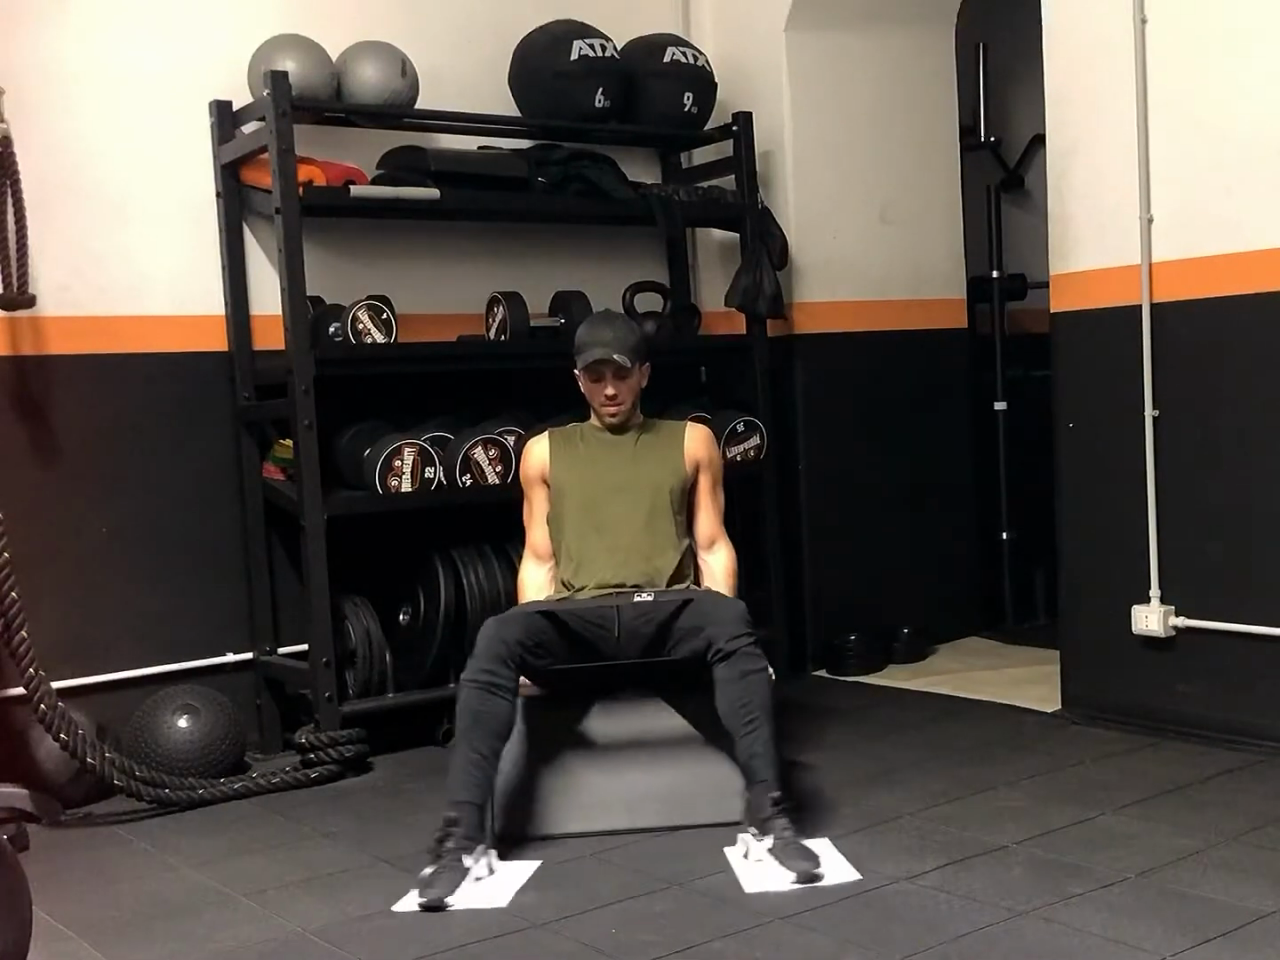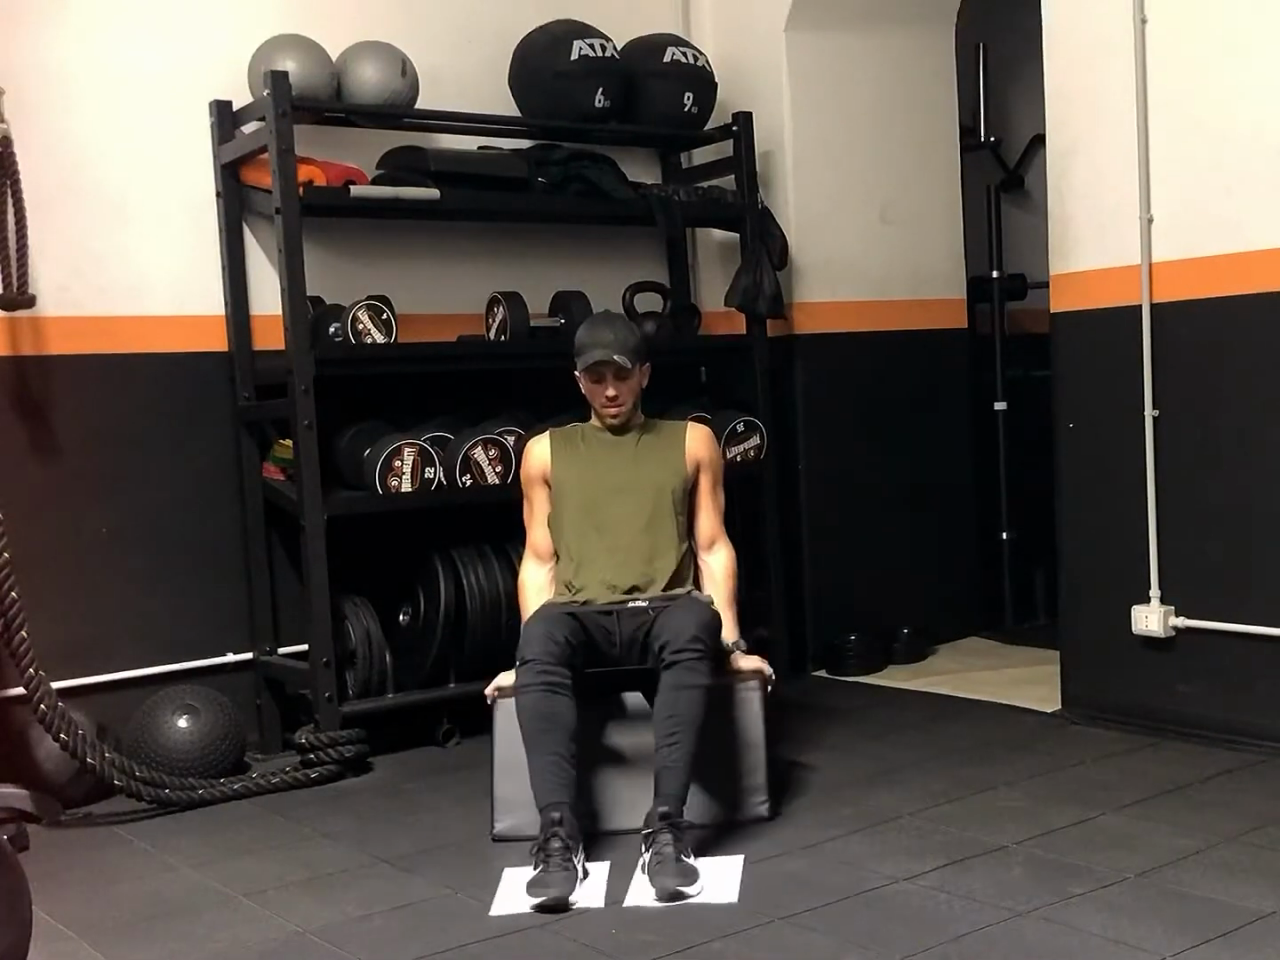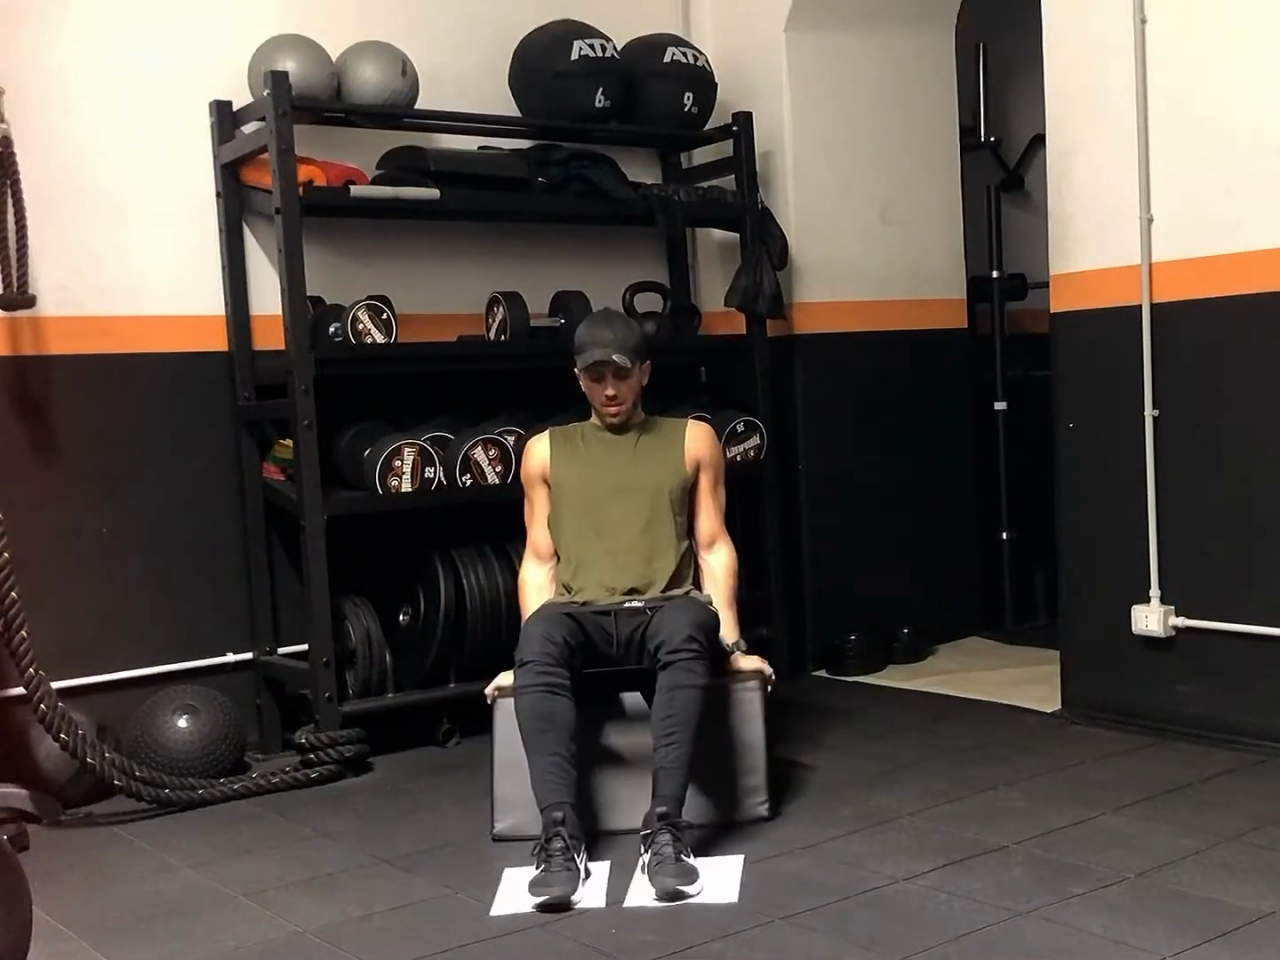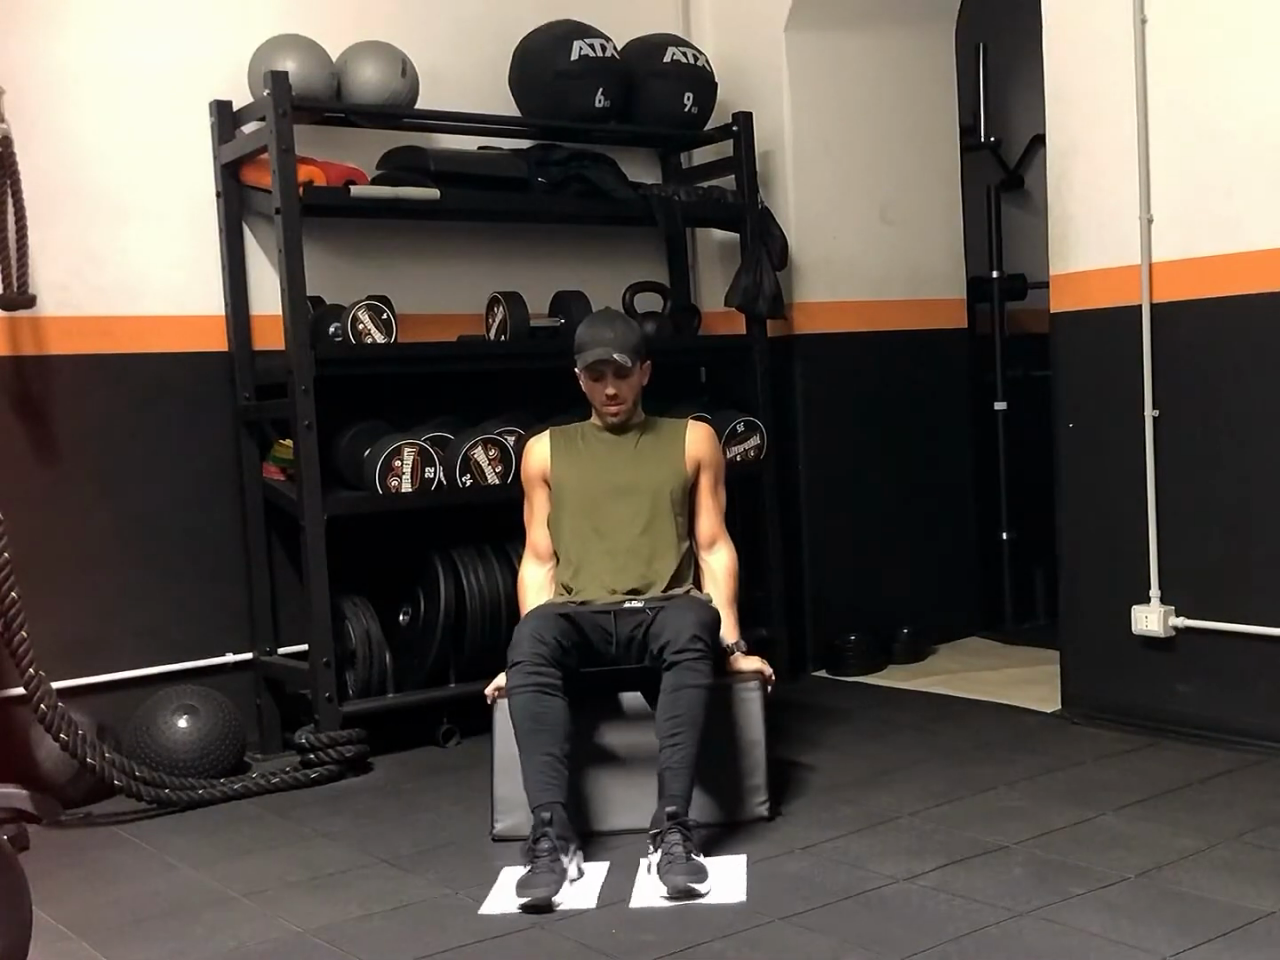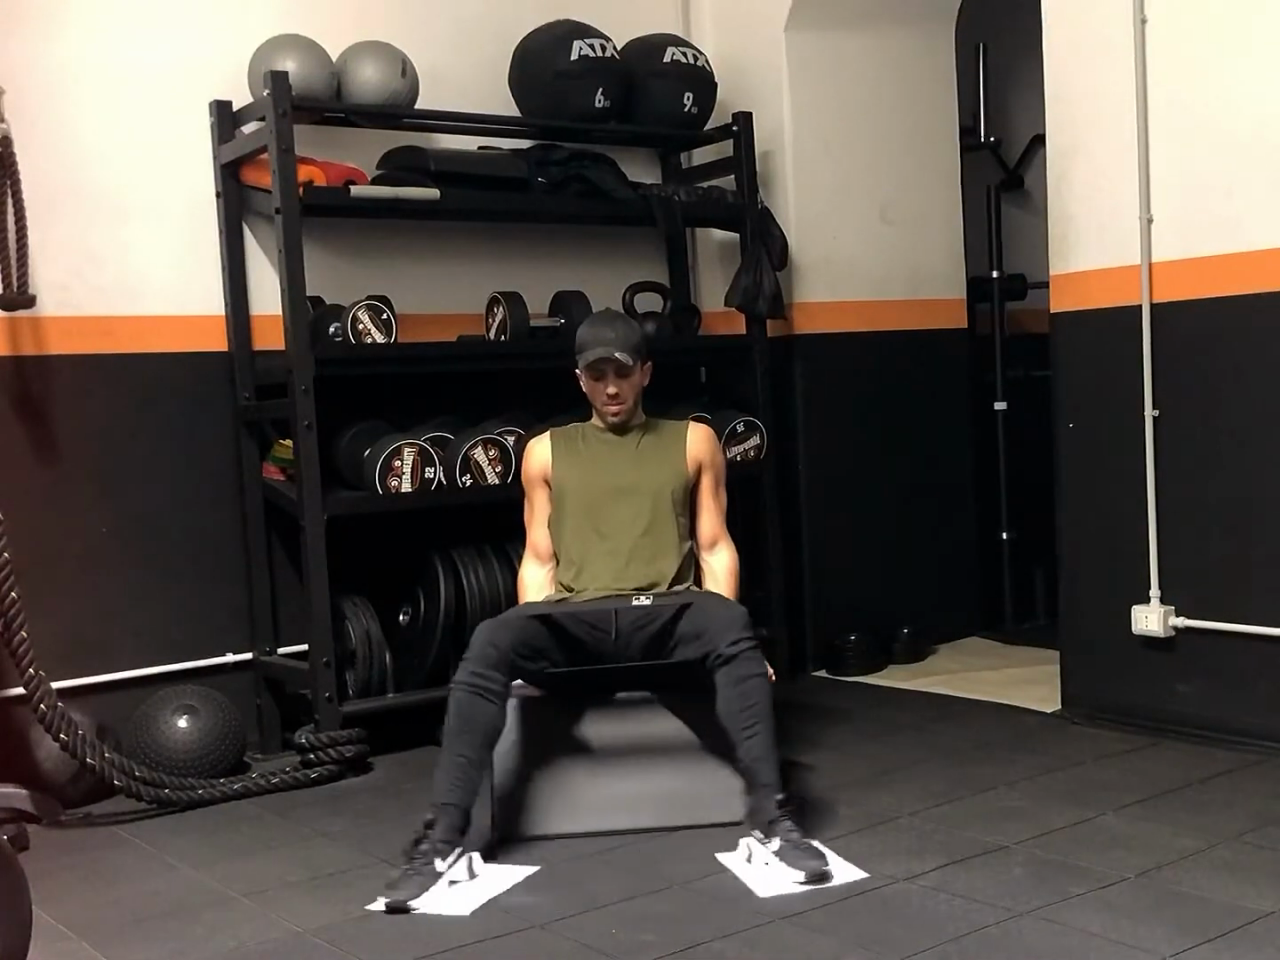
dt=0.3s
person 1, frame 1
left shoulder: (691, 441)
right shoulder: (544, 451)
left elbow: (712, 547)
right elbow: (538, 559)
left wrist: (721, 633)
right wrist: (530, 649)
left hip: (665, 612)
right hip: (579, 617)
left knee: (733, 619)
right knee: (496, 639)
left ankle: (768, 812)
right ankle: (461, 835)
person 1, frame 2
left shoulder: (692, 441)
right shoulder: (545, 451)
left elbow: (713, 548)
right elbow: (539, 560)
left wrist: (732, 641)
right wrist: (532, 653)
left hip: (666, 613)
right hip: (583, 619)
left knee: (692, 629)
right knee: (543, 639)
left ankle: (665, 827)
right ankle: (558, 834)
person 1, frame 3
left shoulder: (692, 439)
right shoulder: (545, 450)
left elbow: (713, 547)
right elbow: (539, 560)
left wrist: (731, 641)
right wrist: (531, 651)
left hip: (666, 613)
right hip: (582, 619)
left knee: (688, 631)
right knee: (541, 640)
left ankle: (664, 827)
right ankle: (560, 834)
person 1, frame 4
left shoulder: (693, 440)
right shoulder: (545, 451)
left elbow: (714, 548)
right elbow: (539, 561)
left wrist: (731, 642)
right wrist: (540, 652)
left hip: (665, 613)
right hip: (582, 619)
left knee: (693, 627)
right knee: (529, 637)
left ankle: (671, 826)
right ankle: (552, 834)
person 1, frame 5
left shoulder: (693, 440)
right shoulder: (545, 451)
left elbow: (714, 548)
right elbow: (539, 560)
left wrist: (731, 639)
right wrist: (527, 649)
left hip: (664, 613)
right hip: (577, 619)
left knee: (729, 622)
right knee: (490, 642)
left ankle: (767, 816)
right ankle: (444, 835)
